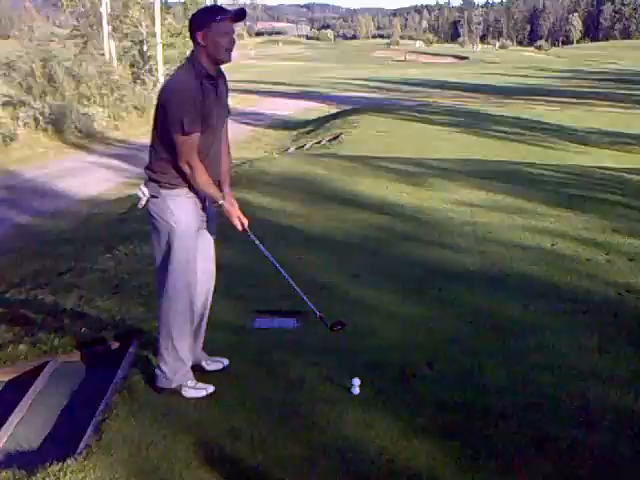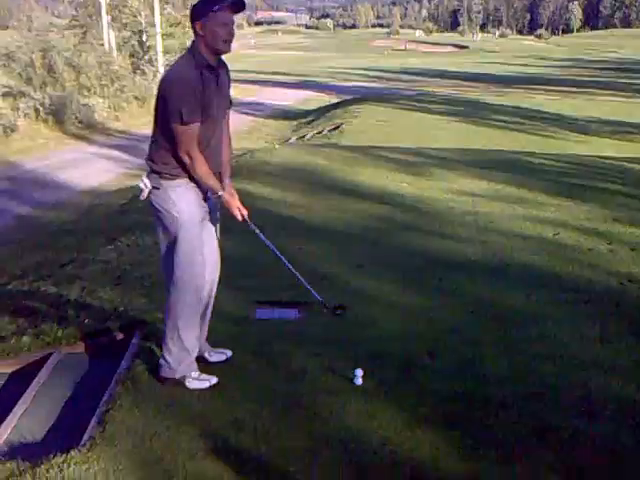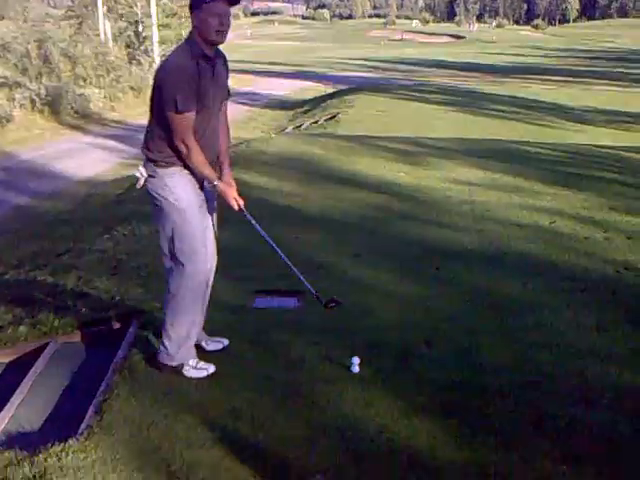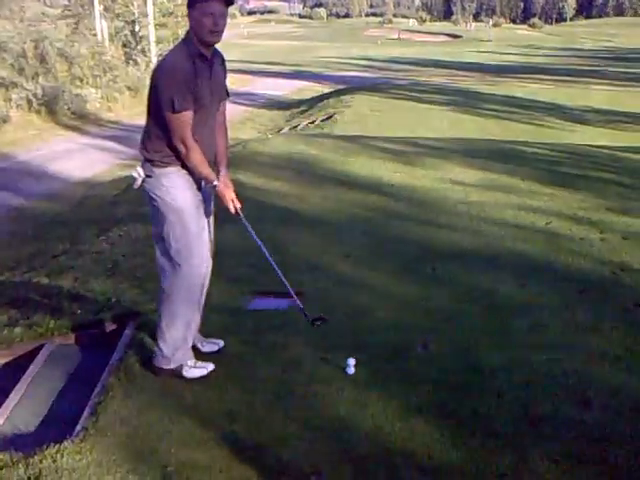
dt=0.1s
person 1, frame 1
left shoulder: (218, 80)
right shoulder: (182, 88)
left elbow: (221, 140)
right elbow: (188, 163)
left wrist: (227, 191)
right wrist: (222, 203)
left hip: (199, 194)
right hip: (174, 196)
left knee: (204, 279)
right knee: (184, 285)
left ankle: (192, 351)
right ankle: (172, 373)
person 1, frame 2
left shoulder: (220, 70)
right shoulder: (182, 78)
right elbow: (189, 153)
left wrist: (227, 182)
right wrist: (221, 194)
left hip: (201, 184)
right hip: (176, 187)
left knee: (208, 271)
right knee: (190, 276)
left ankle: (195, 343)
right ankle: (176, 364)
person 1, frame 3
left shoulder: (219, 61)
right shoulder: (178, 68)
right elbow: (184, 142)
left wrist: (226, 171)
right wrist: (218, 184)
left hip: (200, 174)
right hip: (172, 175)
left knee: (205, 260)
right knee: (192, 263)
left ankle: (192, 332)
right ankle: (174, 352)
person 1, frame 4
left shoulder: (216, 61)
right shoulder: (174, 67)
right elbow: (183, 141)
left wrist: (224, 173)
right wrist: (215, 184)
left hip: (197, 174)
right hip: (169, 175)
left knee: (200, 261)
right knee: (188, 263)
left ankle: (188, 334)
right ankle: (171, 354)
